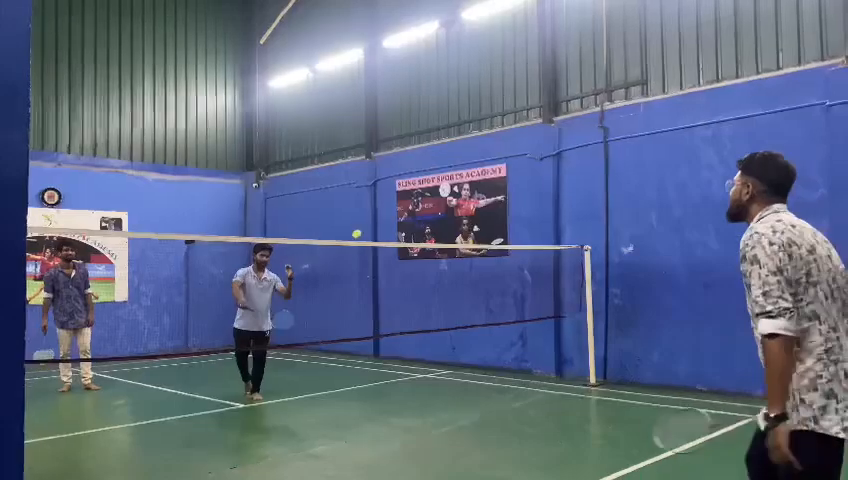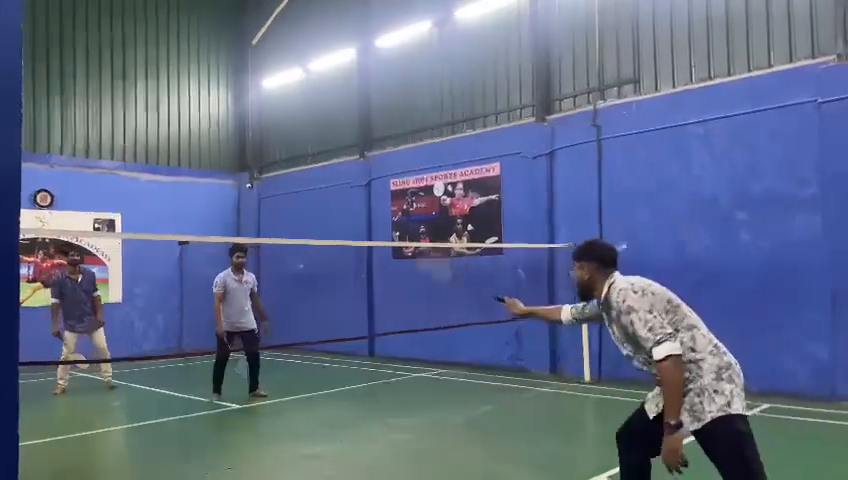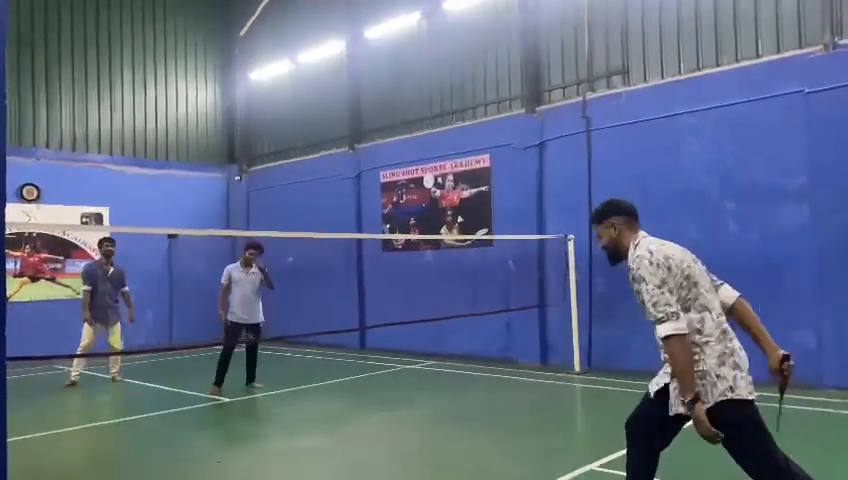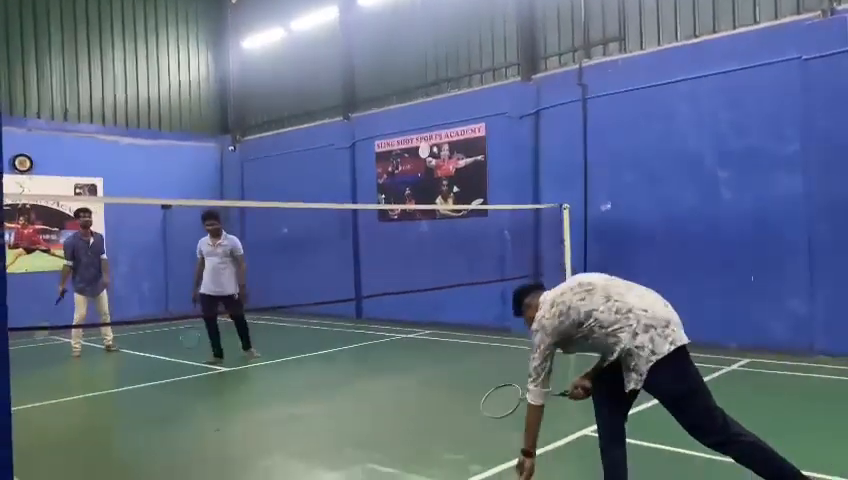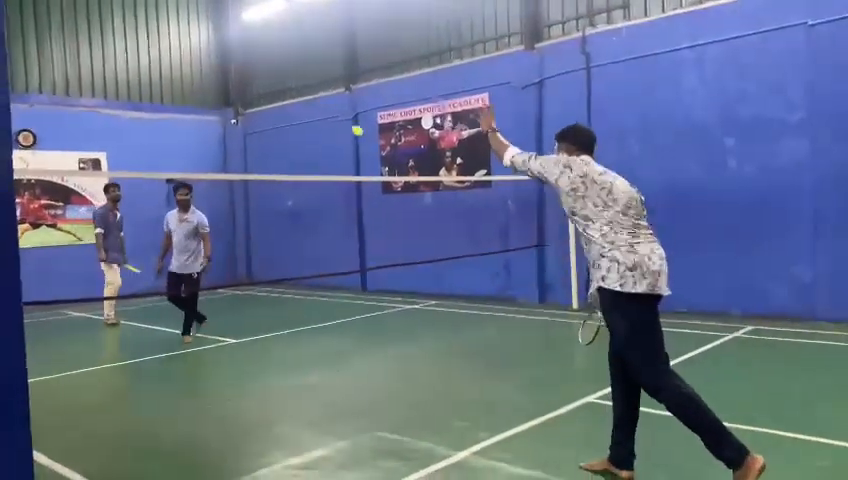
dt=0.7s
person 1, frame 1
left shoulder: (762, 237)
right shoulder: (800, 233)
left elbow: (778, 331)
left wrist: (775, 418)
left hip: (809, 400)
right hip: (814, 393)
person 1, frame 2
left shoulder: (626, 294)
right shoulder: (607, 303)
left elbow: (668, 355)
right elbow: (569, 313)
left wrist: (672, 428)
right wrist: (526, 311)
left hip: (710, 386)
right knee: (630, 441)
person 1, frame 3
left shoulder: (643, 259)
right shoulder: (664, 251)
left elbow: (672, 331)
right elbow: (730, 298)
left wrist: (691, 401)
right wrist: (771, 350)
left hip: (713, 373)
right hip: (693, 370)
right knee: (640, 430)
person 1, frame 4
left shoulder: (545, 319)
right shoulder: (570, 292)
left elbow: (536, 391)
left wrist: (528, 453)
right wrist: (591, 376)
left hip: (650, 342)
right hip: (656, 326)
left knee: (714, 429)
right knee: (606, 397)
person 1, frame 5
left shoulder: (564, 167)
right shoulder: (616, 180)
left elbow: (517, 157)
left wrist: (491, 132)
left hip: (621, 280)
right hip: (645, 274)
left knee: (657, 377)
right knee: (624, 367)
person 2, frame 1
left shoulder: (273, 277)
right shoulder: (242, 273)
left elbow: (286, 294)
right elbow: (235, 287)
left wrist: (290, 280)
right wrist: (240, 300)
left hip: (263, 326)
right hip: (243, 325)
left knee: (259, 359)
right knee: (241, 356)
left ankle: (255, 390)
right ankle: (247, 380)
person 2, frame 2
left shoulder: (251, 278)
right shoulder: (222, 277)
left elbow: (255, 300)
right elbow: (217, 302)
left wrist: (264, 319)
right wrist: (219, 324)
left hip: (248, 325)
right hip: (227, 327)
left knee: (254, 356)
right knee: (221, 359)
left ankle: (254, 389)
right ankle: (216, 392)
person 2, frame 3
left shoulder: (261, 270)
right shoulder: (230, 269)
left elbow: (271, 286)
right elbow: (223, 292)
left wrist: (262, 270)
right wrist: (222, 311)
left hip: (254, 319)
right hip: (234, 318)
left knee: (252, 350)
right knee: (227, 350)
left ankle: (251, 380)
right ankle: (217, 384)
person 2, frame 4
left shoulder: (232, 241)
right shoulder: (202, 243)
left elbow: (241, 264)
right elbow: (200, 266)
left wrist: (242, 286)
right wrist: (196, 288)
left hip: (229, 289)
right hip: (208, 290)
left knee: (238, 318)
right knee: (209, 321)
left ankle: (247, 347)
right ankle: (217, 355)
person 2, frame 5
left shoulder: (199, 217)
right shoulder: (170, 216)
left elbow: (206, 240)
right elbow: (168, 239)
left wrist: (206, 258)
right wrist: (161, 260)
left hip: (193, 267)
right hip: (175, 266)
left knee: (190, 299)
right knee: (172, 296)
left ankle: (186, 332)
right ankle: (199, 318)
person 3, frame 1
left shoulder: (82, 271)
right shoulder: (52, 274)
left elbow: (88, 294)
right elbow: (48, 298)
left wrist: (91, 313)
right wrist: (44, 319)
left hip: (82, 319)
right hip: (63, 320)
left knee: (85, 350)
right knee: (64, 352)
left ankle: (87, 381)
right ankle: (66, 382)
person 3, frame 2
left shoulder: (89, 275)
right shoulder: (59, 280)
left elbow: (96, 296)
right elbow: (55, 303)
left wrist: (100, 315)
right wrist: (55, 325)
left hip: (91, 320)
right hip: (71, 324)
left knee: (103, 349)
right knee: (67, 354)
left ankle: (108, 379)
right ankle: (61, 384)
person 3, frame 3
left shoulder: (119, 271)
right shoulder: (90, 268)
left elbow: (125, 291)
right elbow: (86, 291)
left wrist: (131, 309)
right wrist: (86, 311)
left hip: (113, 315)
right hip: (94, 315)
left knee: (116, 346)
right knee: (85, 345)
left ankle: (114, 373)
right ankle: (74, 376)
person 3, frame 4
left shoulder: (99, 238)
right shoulder: (71, 241)
left elbow: (103, 259)
right elbow: (68, 265)
left wrist: (106, 275)
right wrist: (62, 284)
left hip: (98, 284)
right hip: (81, 286)
left knee: (105, 313)
right knee: (80, 317)
left ankle: (108, 342)
right ankle: (76, 347)
person 3, frame 5
left shoulder: (119, 214)
right shoulder: (101, 212)
right elbow: (99, 234)
left wrist: (124, 254)
right wrist: (101, 252)
left hip: (117, 256)
right hip: (108, 256)
left knee: (111, 285)
right knee: (115, 283)
left ankle: (109, 315)
right ankle: (109, 315)
